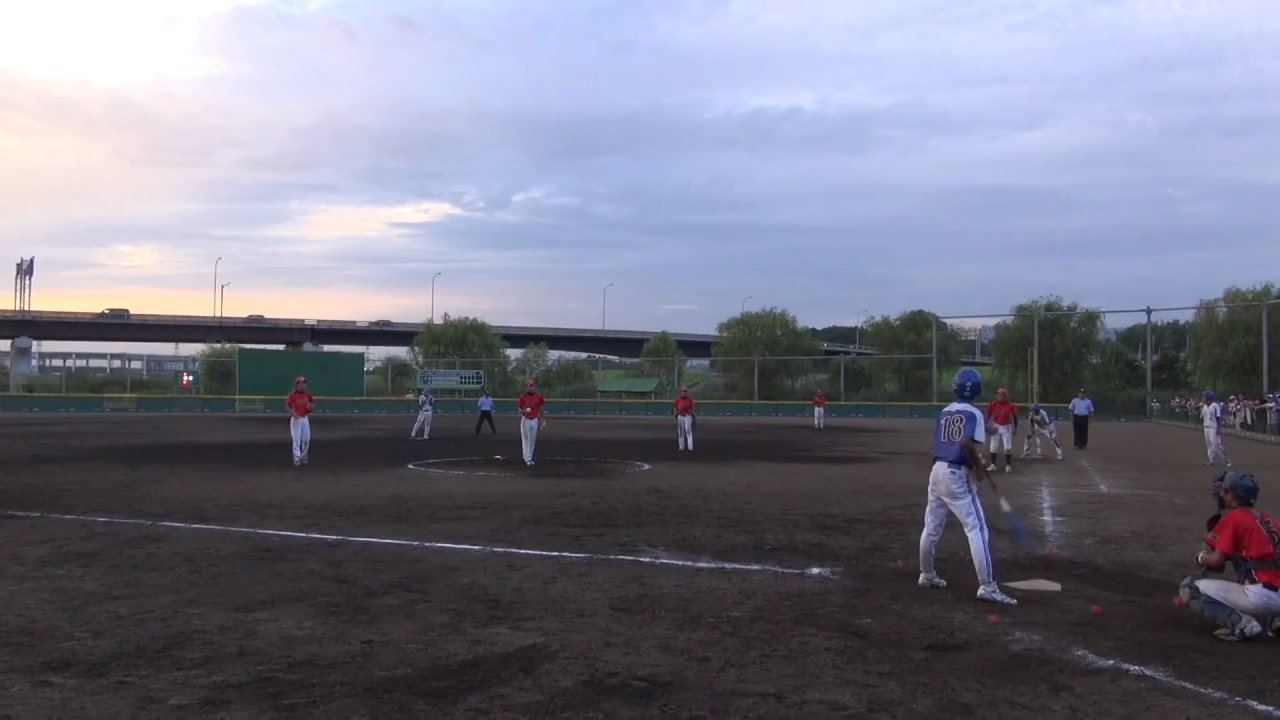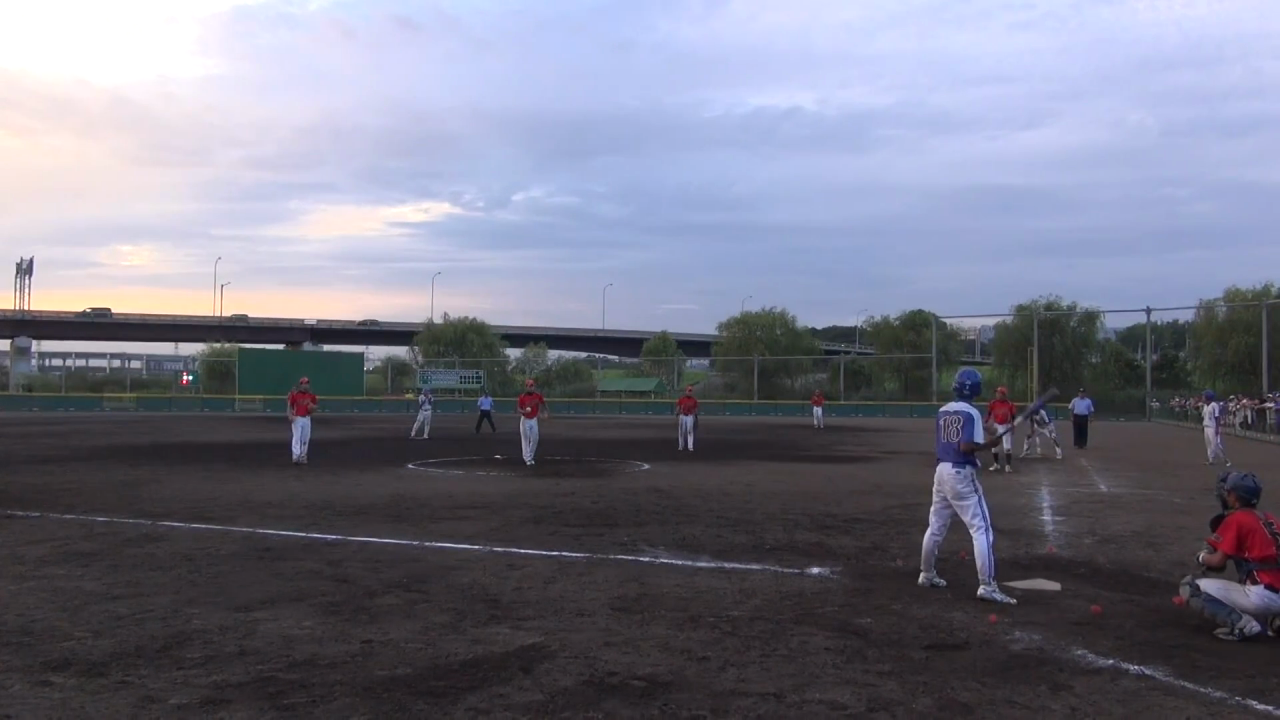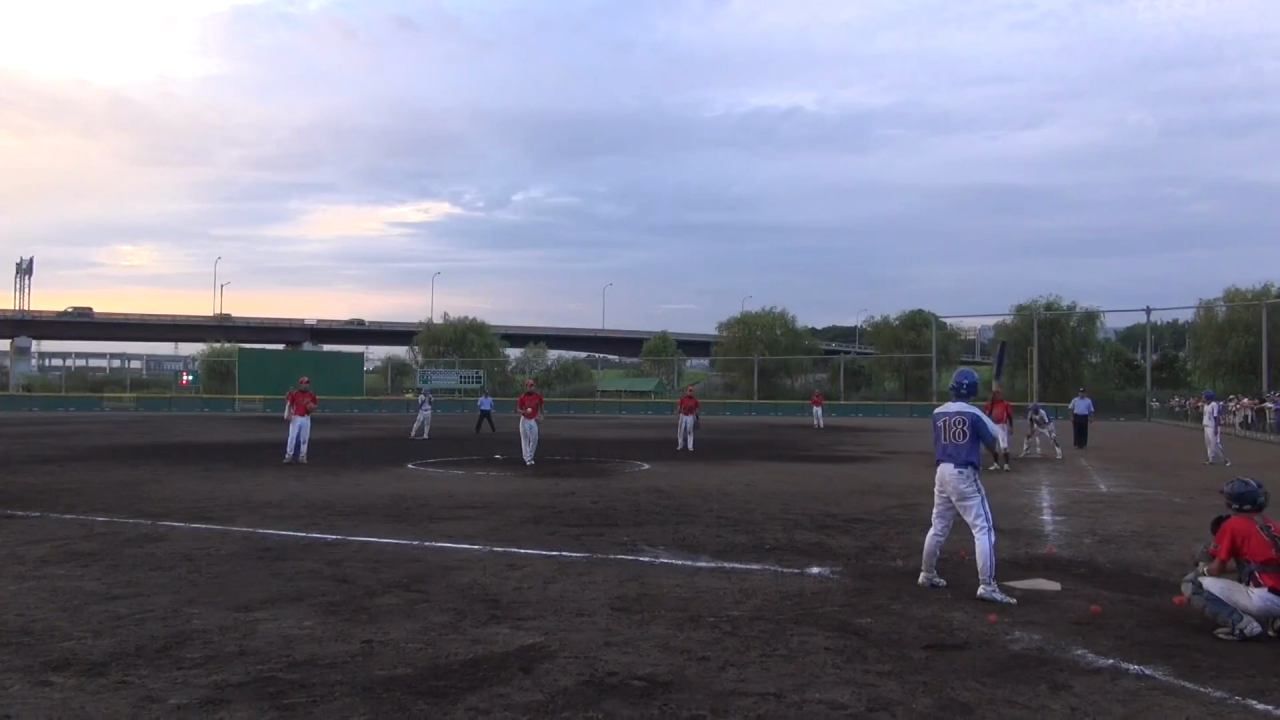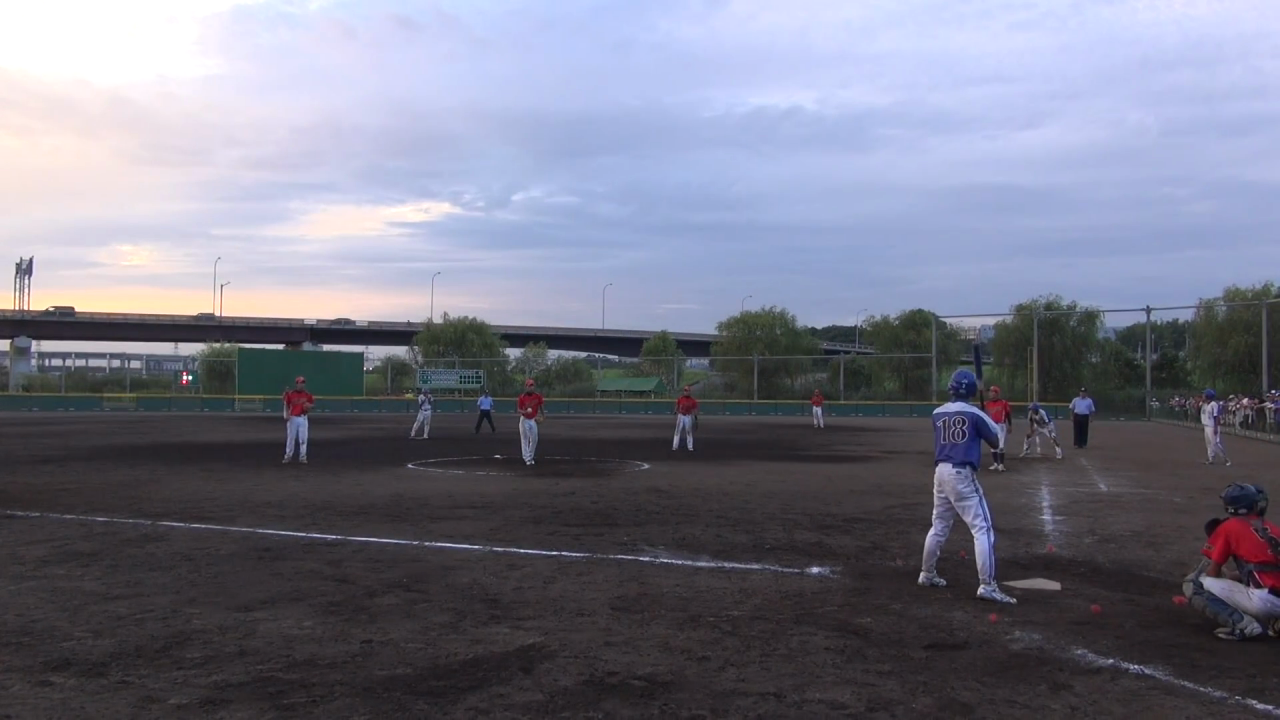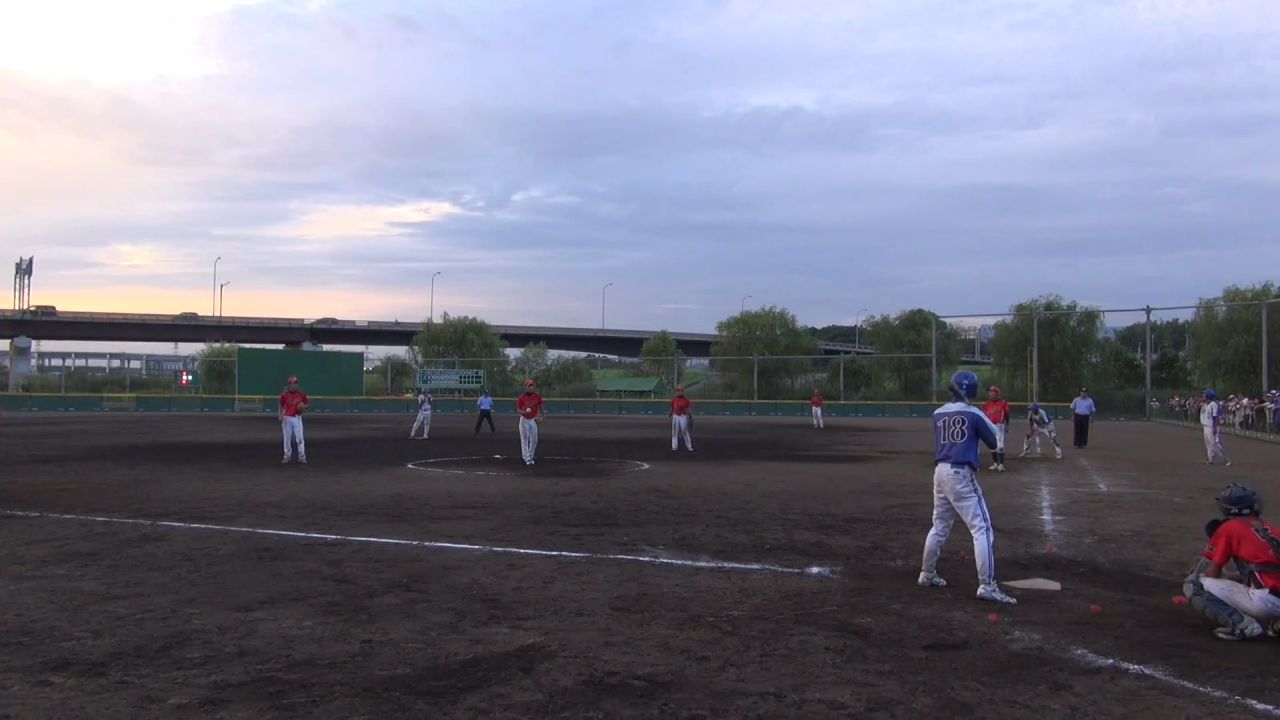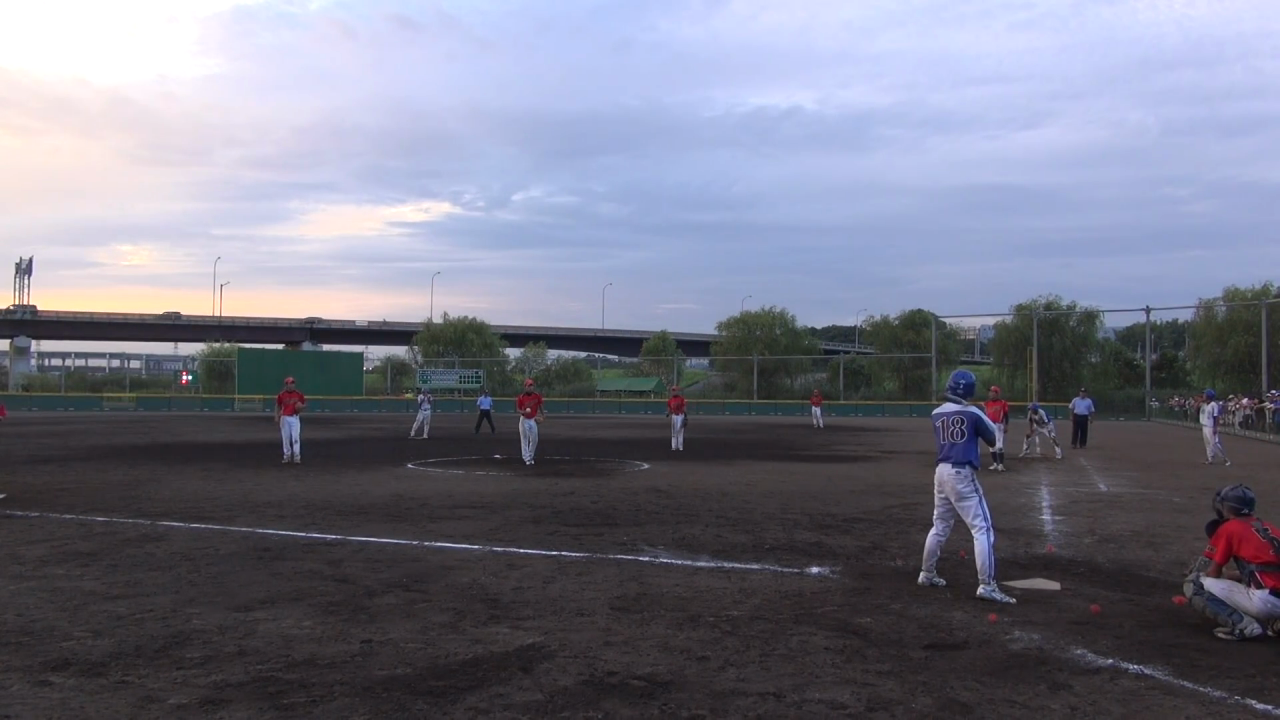
dt=0.3s
person 1, frame 1
left shoulder: (945, 412)
right shoulder: (973, 414)
right elbow: (966, 443)
right wrist: (978, 466)
left hip: (937, 471)
right hip: (957, 475)
left knee: (932, 527)
right knee: (976, 530)
left ankle: (927, 575)
right ankle: (987, 587)
person 1, frame 2
left shoulder: (943, 411)
right shoulder: (970, 413)
right elbow: (966, 447)
left wrist: (981, 442)
right wrist: (988, 444)
left hip: (941, 471)
right hip: (962, 474)
left knee: (936, 526)
right knee: (981, 530)
left ankle: (927, 574)
right ankle: (987, 586)
person 1, frame 3
left shoulder: (938, 413)
right shoulder: (974, 414)
right elbow: (992, 445)
right wrist: (988, 429)
left hip: (942, 472)
right hip: (964, 475)
left knee: (938, 527)
right knee: (983, 530)
left ankle: (927, 574)
right ankle: (987, 586)
person 1, frame 4
left shoulder: (937, 413)
right shoulder: (974, 414)
right elbow: (995, 443)
right wrist: (985, 421)
left hip: (941, 473)
right hip: (962, 475)
left knee: (939, 526)
right knee: (982, 530)
left ankle: (927, 574)
right ankle: (987, 586)
person 1, frame 5
left shoulder: (938, 413)
right shoulder: (973, 414)
right elbow: (992, 444)
left hip: (941, 472)
right hip: (961, 475)
left knee: (939, 526)
right knee: (982, 530)
left ankle: (927, 574)
right ankle: (987, 586)
person 1, frame 6
left shoulder: (937, 413)
right shoulder: (972, 413)
right elbow: (992, 441)
left hip: (941, 472)
right hip: (962, 475)
left knee: (940, 526)
right knee: (982, 530)
left ankle: (927, 574)
right ankle: (987, 585)
person 2, frame 1
left shoulder: (1232, 518)
left elbow: (1217, 560)
left wrist: (1201, 557)
right wrist: (1230, 554)
left hip: (1259, 596)
left knee: (1189, 588)
left ankle: (1241, 624)
person 2, frame 2
left shoulder: (1235, 519)
left elbow: (1218, 561)
left wrist: (1202, 557)
left hip: (1260, 597)
left knee: (1189, 587)
left ankle: (1240, 624)
person 2, frame 3
left shoulder: (1232, 524)
left elbow: (1216, 570)
left wrist: (1203, 569)
right wrist: (1228, 567)
left hip: (1261, 599)
left knee: (1191, 583)
left ankle: (1242, 624)
person 2, frame 4
left shoulder: (1227, 527)
left elbow: (1213, 573)
right wrist: (1230, 575)
left hip: (1262, 600)
left knee: (1192, 584)
left ankle: (1243, 625)
person 2, frame 5
left shoulder: (1228, 527)
left elbow: (1213, 574)
right wrist: (1229, 576)
left hip: (1263, 601)
left knee: (1193, 584)
left ankle: (1243, 625)
person 2, frame 6
left shoulder: (1228, 528)
left elbow: (1213, 574)
right wrist: (1228, 574)
left hip: (1263, 602)
left knee: (1193, 584)
left ankle: (1243, 625)
